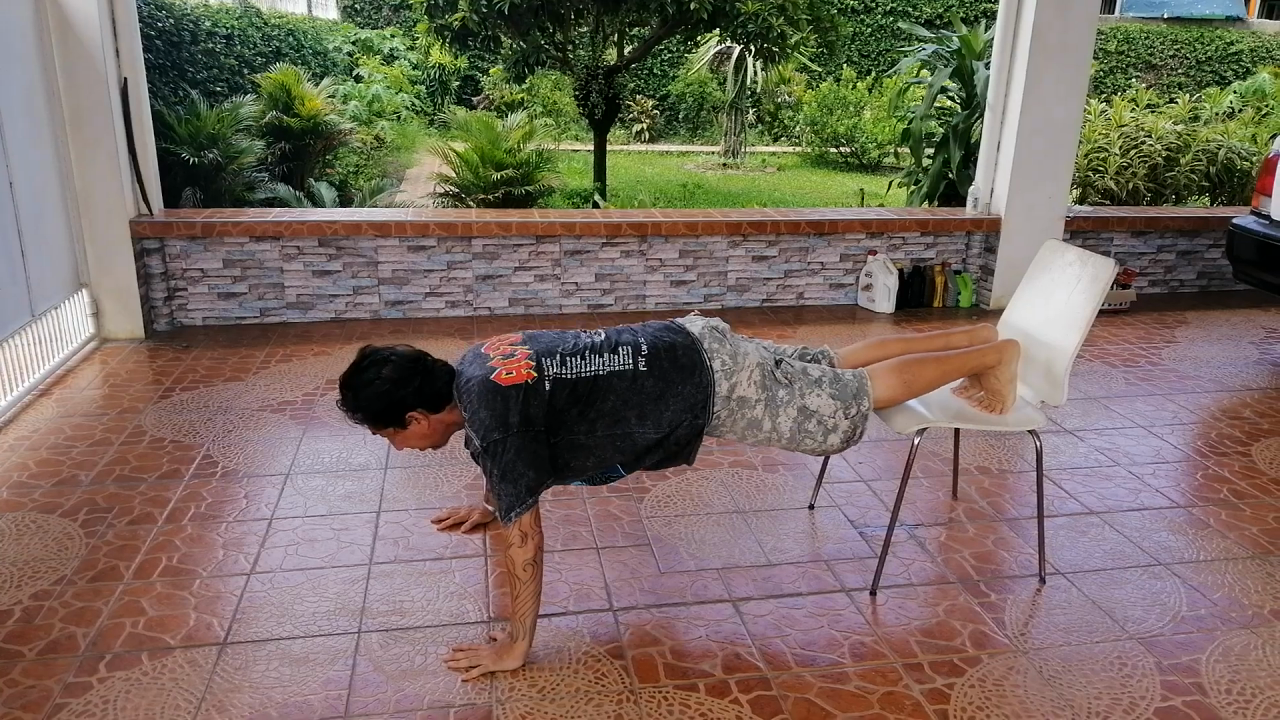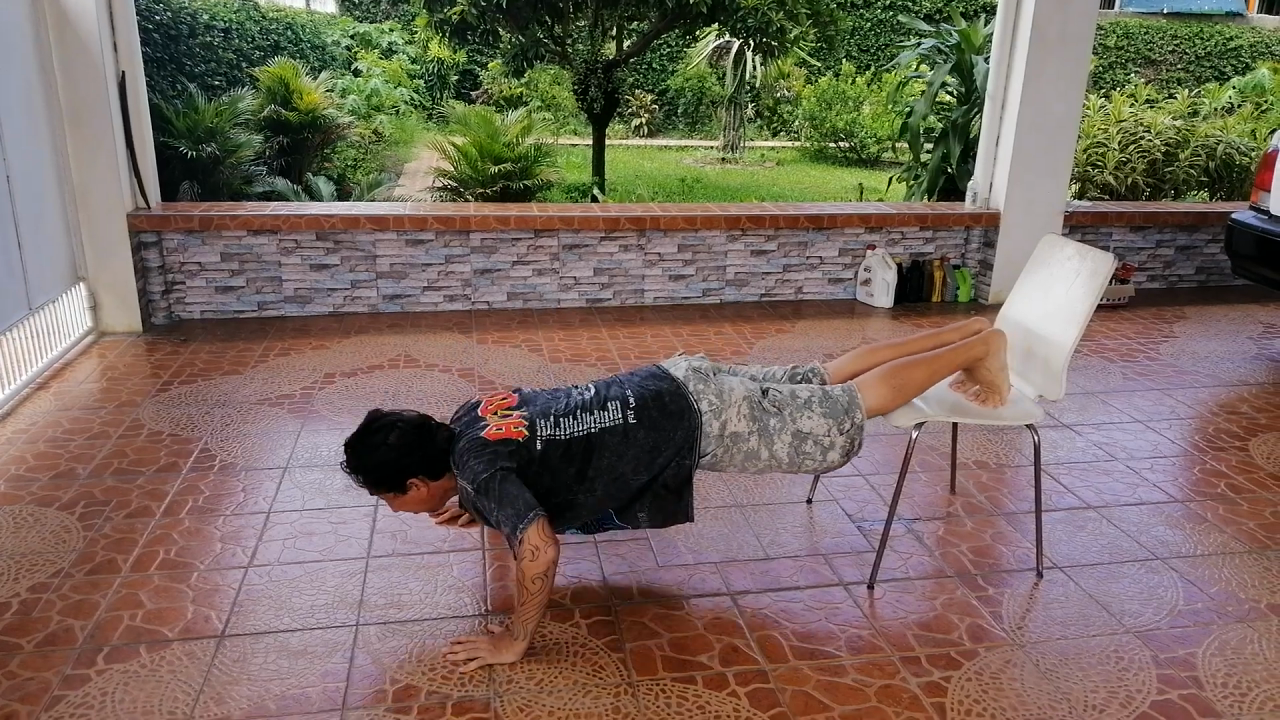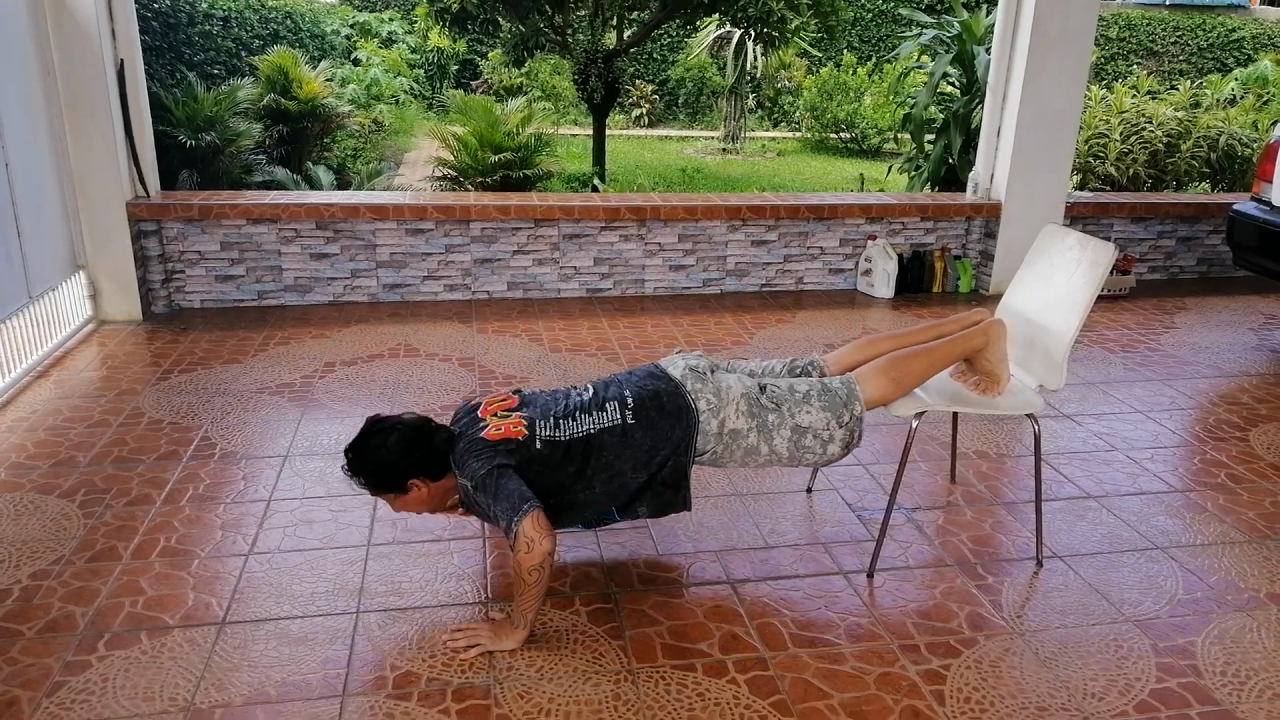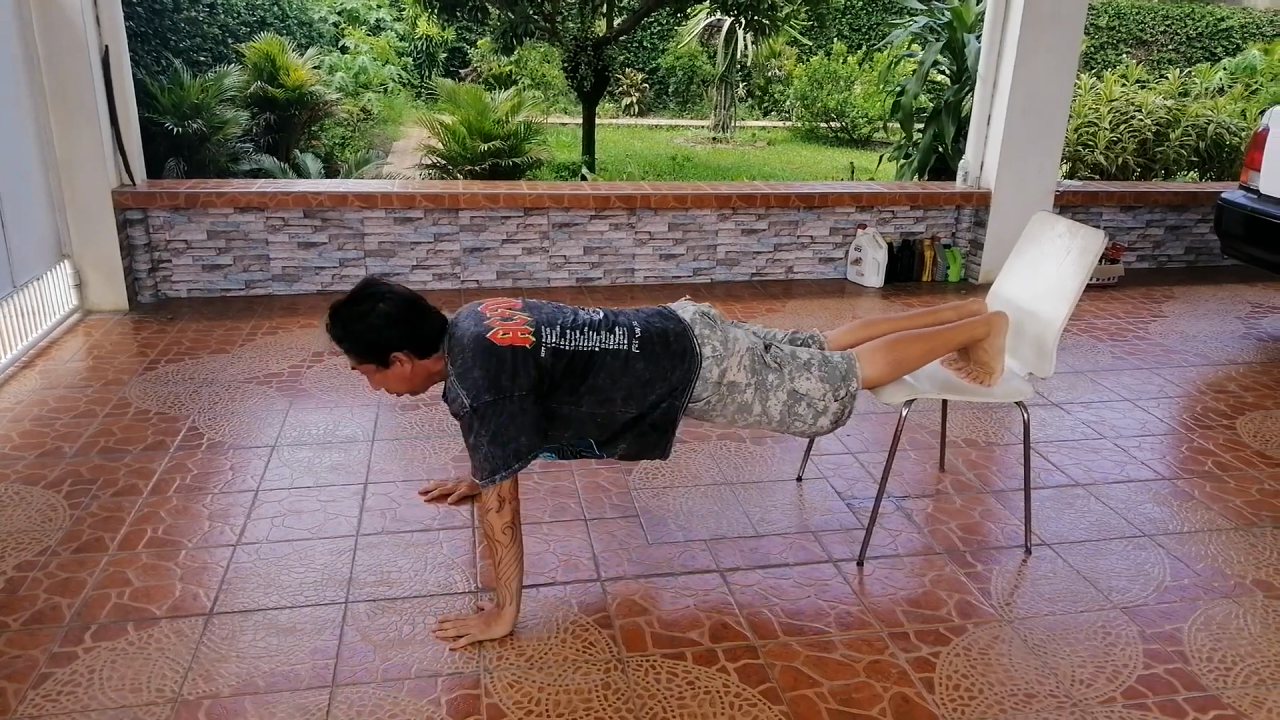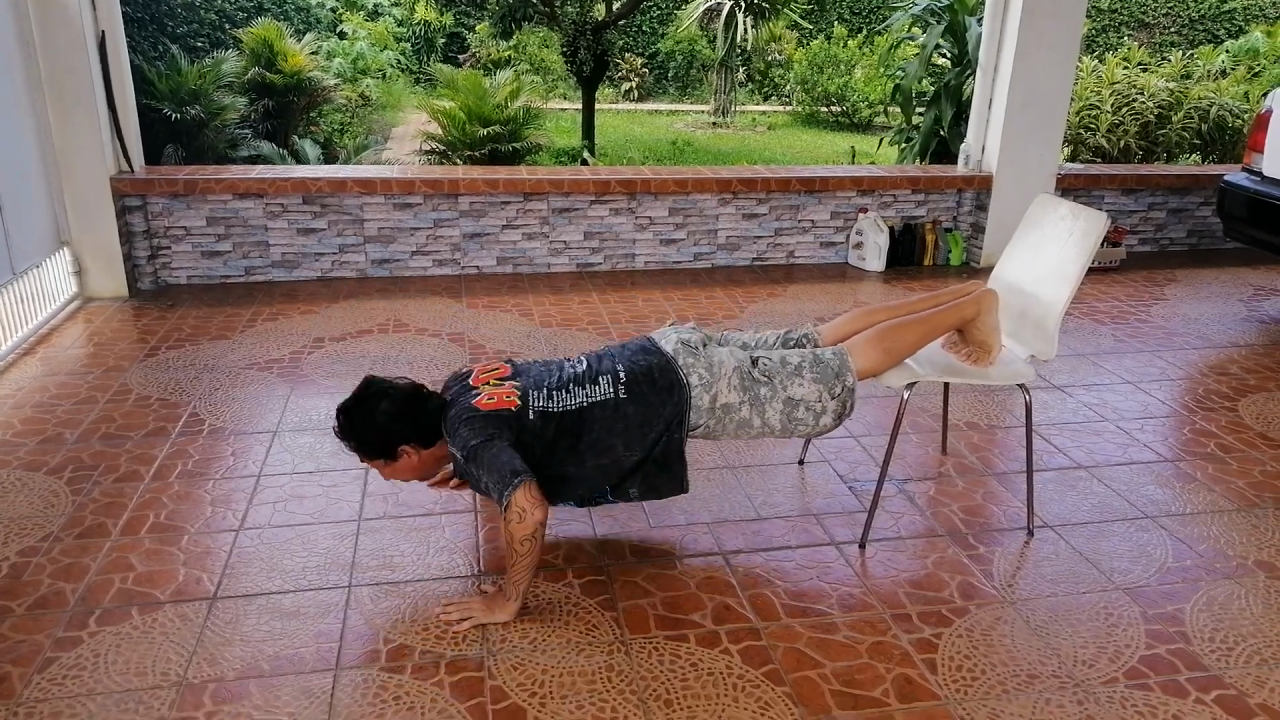
dt=0.4s
person 1, frame 1
left shoulder: (487, 412)
right shoulder: (471, 367)
left elbow: (526, 535)
left wrist: (515, 644)
right wrist: (489, 499)
left hip: (707, 384)
right hip: (692, 346)
left knee: (857, 397)
right knee: (836, 367)
left ankle: (994, 355)
right ankle: (974, 334)
person 1, frame 2
left shoulder: (478, 472)
right shoulder: (467, 423)
left elbow: (540, 548)
left wrist: (515, 637)
right wrist: (480, 501)
left hip: (695, 424)
right hip: (677, 385)
left knee: (851, 411)
right knee: (828, 381)
left ankle: (981, 346)
right ankle: (964, 329)
person 1, frame 3
left shoulder: (481, 465)
right shoulder: (467, 417)
left elbow: (538, 539)
left wrist: (515, 625)
left hip: (695, 418)
right hip: (678, 382)
left knee: (852, 401)
right knee: (827, 372)
left ankle: (981, 338)
right ankle: (967, 320)
person 1, frame 4
left shoulder: (478, 369)
right shoulder: (468, 325)
left elbow: (503, 503)
left wrist: (502, 613)
right wrist: (475, 472)
left hip: (696, 368)
right hip: (682, 333)
left knee: (848, 377)
right knee: (826, 348)
left ankle: (979, 329)
right ankle: (963, 311)
person 1, frame 5
left shoulder: (473, 437)
right shoulder: (460, 388)
left elbow: (528, 510)
left wrist: (507, 599)
right wrist: (473, 464)
left hip: (684, 392)
right hip: (669, 355)
left knee: (841, 373)
right knee: (818, 346)
left ankle: (972, 306)
right ankle: (959, 292)
